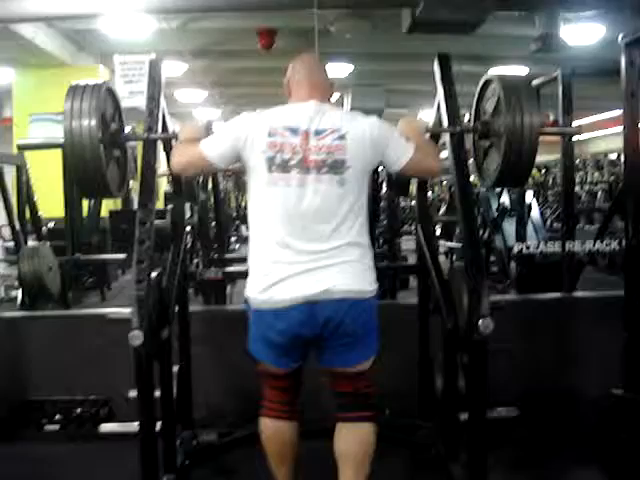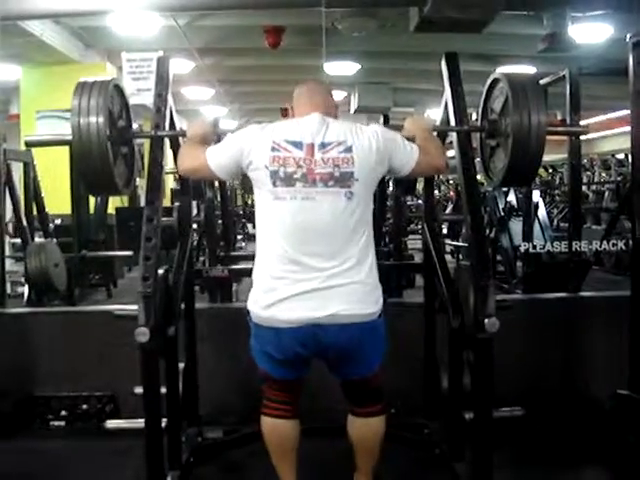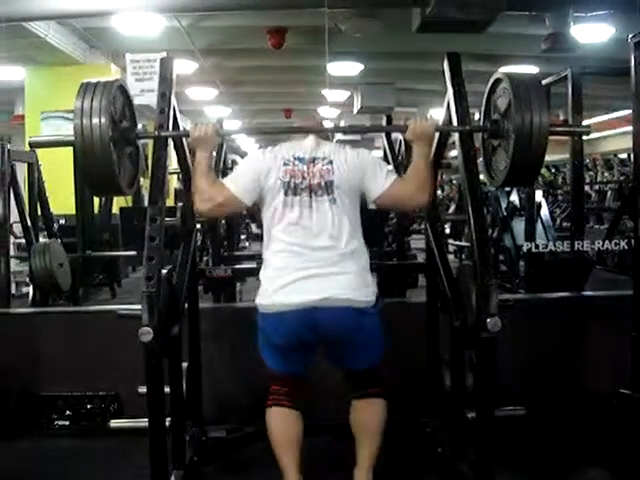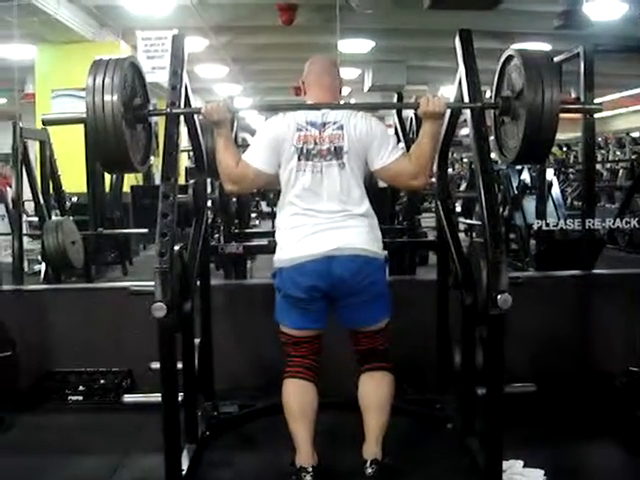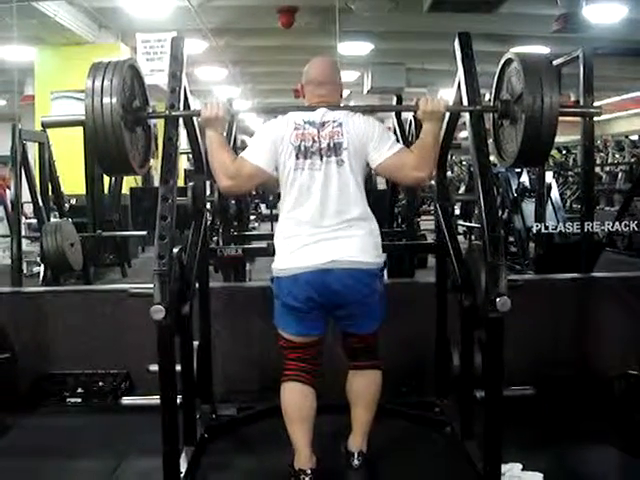
dt=1s
person 1, frame 1
left shoulder: (252, 125)
right shoulder: (365, 128)
left elbow: (180, 164)
right elbow: (430, 165)
left wrist: (188, 136)
right wrist: (415, 133)
left hip: (276, 296)
right hip: (348, 293)
left knee: (278, 397)
right knee: (354, 401)
person 1, frame 2
left shoulder: (256, 139)
right shoulder: (371, 139)
left elbow: (188, 165)
right elbow: (436, 162)
left wrist: (196, 134)
right wrist: (421, 131)
left hip: (277, 313)
right hip: (354, 312)
left knee: (278, 400)
right knee: (365, 400)
person 1, frame 3
left shoulder: (264, 159)
right shoulder: (355, 158)
left elbow: (207, 204)
right elbow: (416, 196)
left wrist: (203, 151)
right wrist: (421, 145)
left hip: (281, 304)
right hip: (348, 301)
left knee: (283, 392)
right knee: (367, 386)
person 1, frame 4
left shoulder: (278, 127)
right shoulder: (364, 125)
left elbow: (235, 181)
right elbow: (415, 176)
left wrist: (221, 129)
right wrist: (431, 123)
left hip: (298, 261)
right hip: (359, 257)
left knee: (300, 362)
right knee: (374, 357)
person 1, frame 5
left shoulder: (278, 129)
right shoulder: (363, 127)
left elbow: (230, 180)
right elbow: (417, 171)
left wrist: (213, 130)
right wrist: (432, 123)
left hip: (296, 269)
right hip: (357, 266)
left knee: (298, 366)
right knee: (363, 355)
